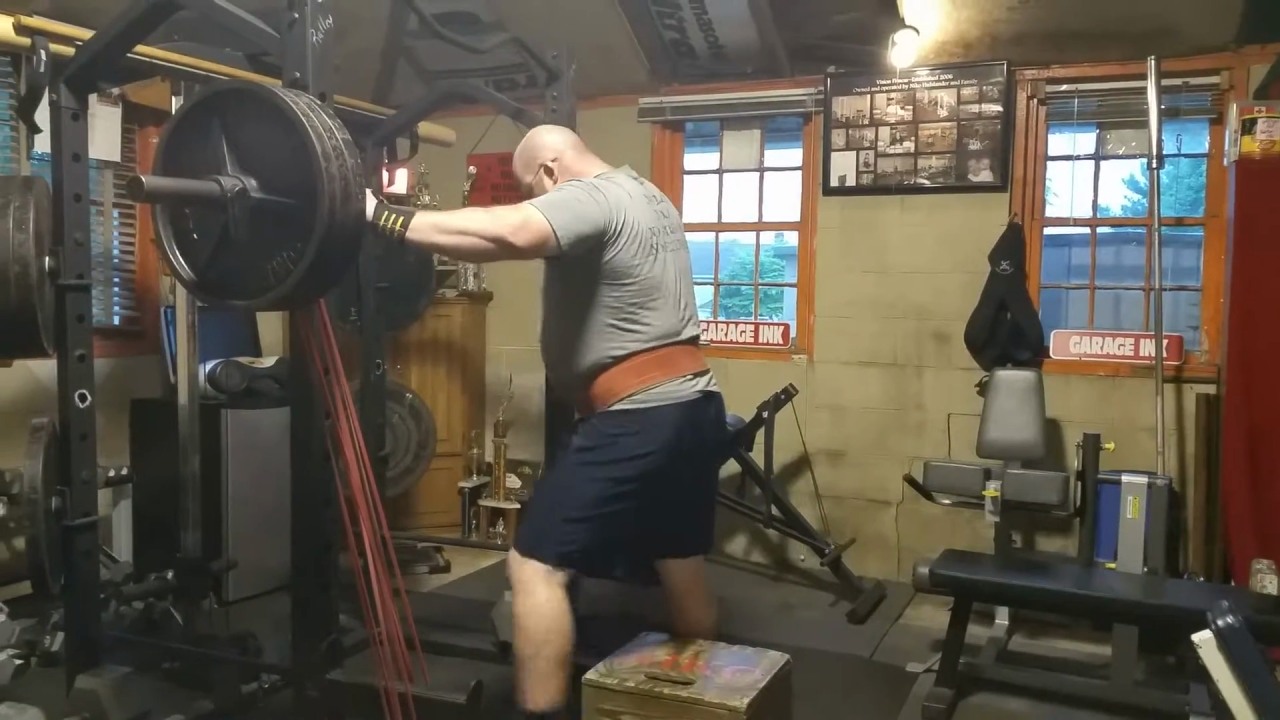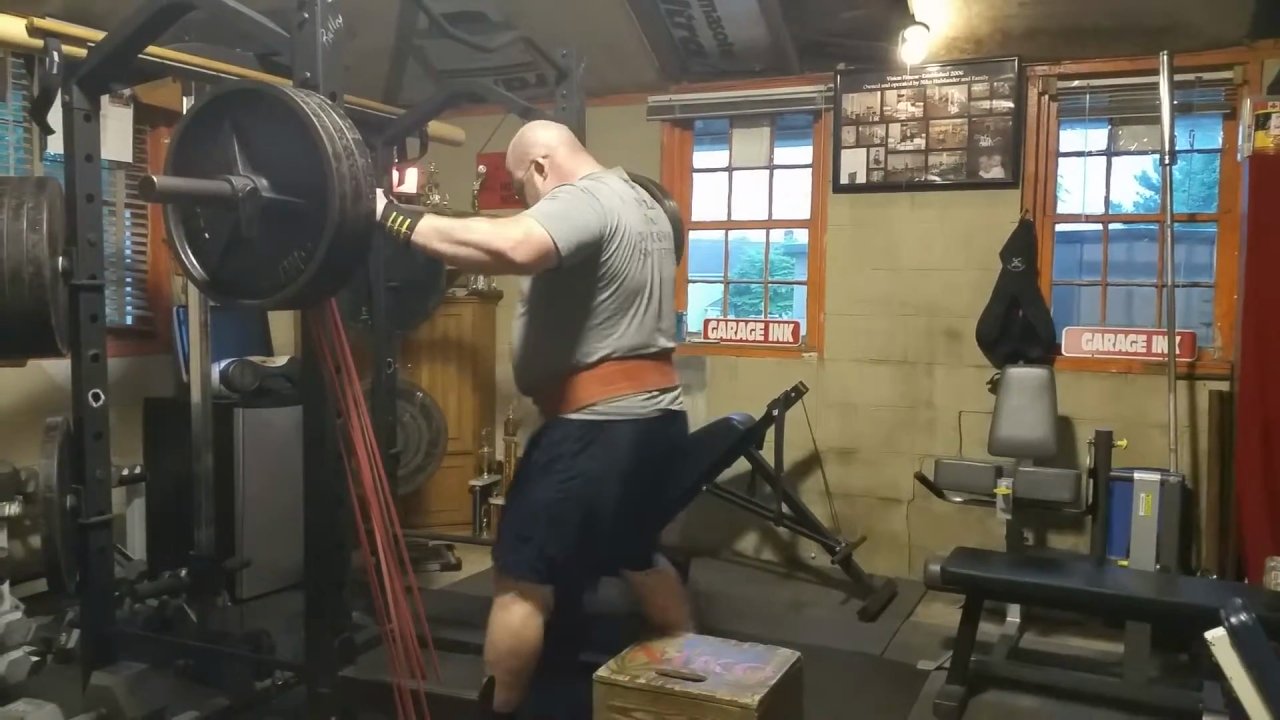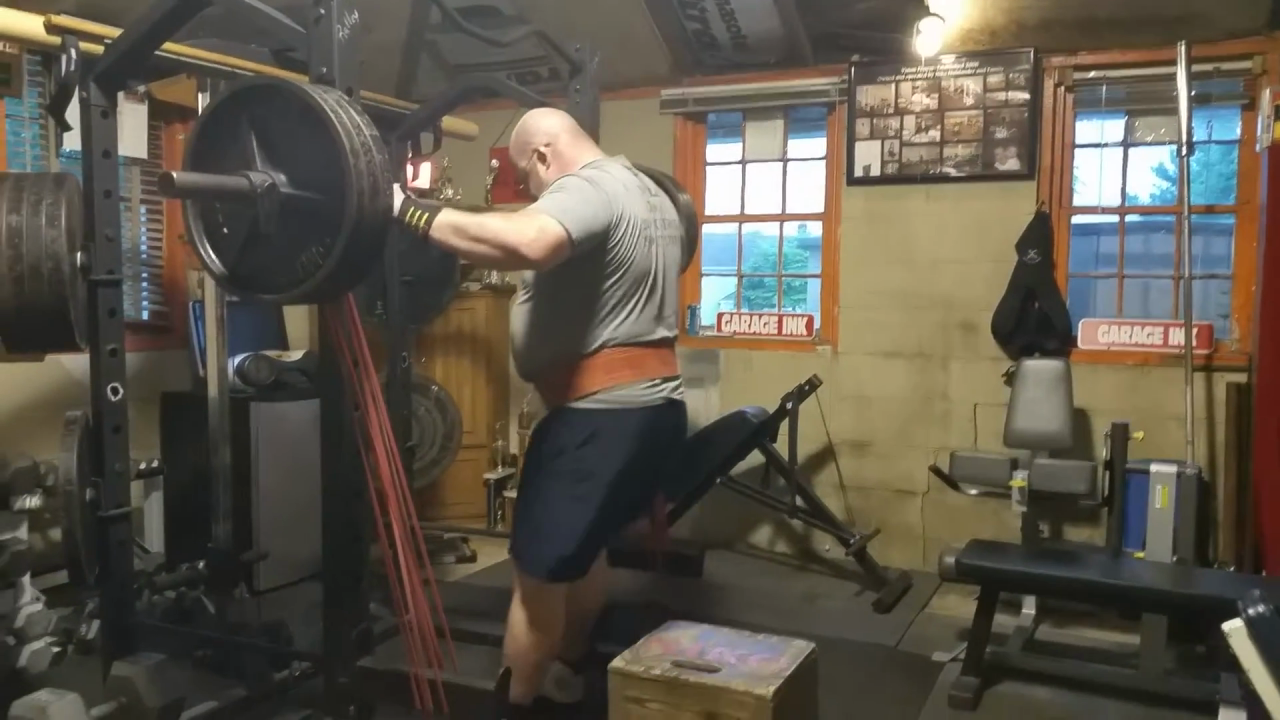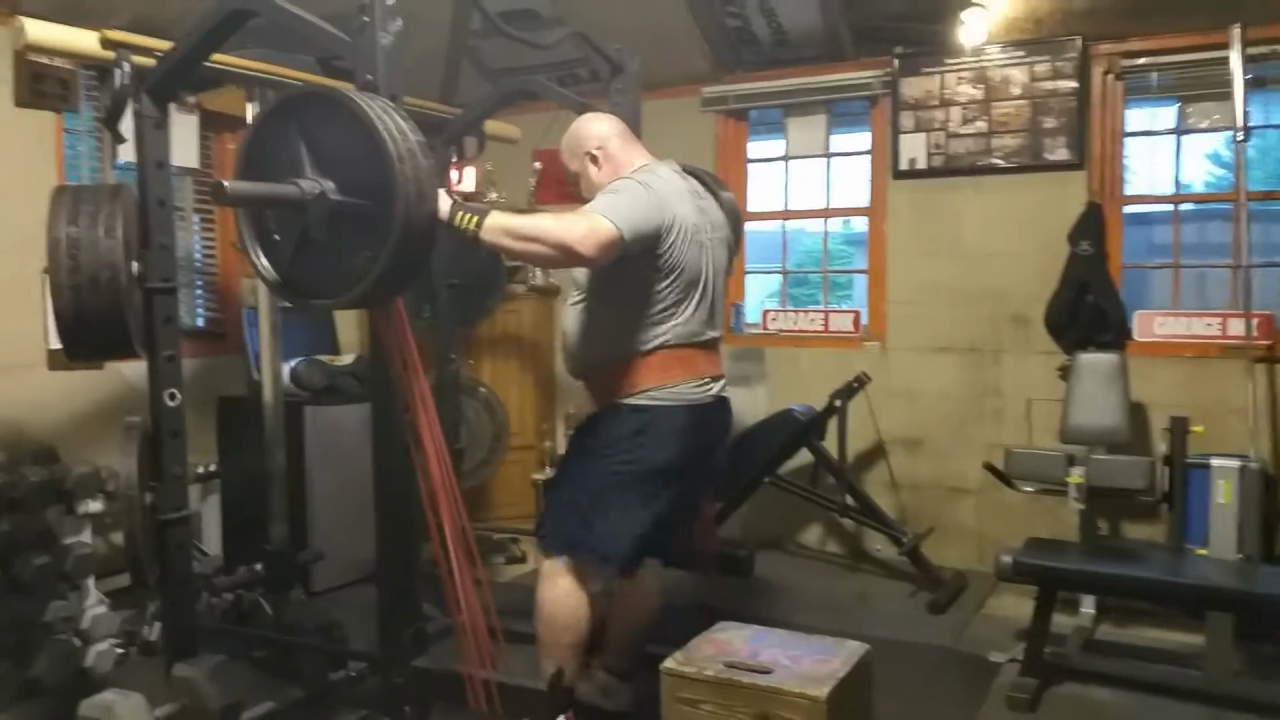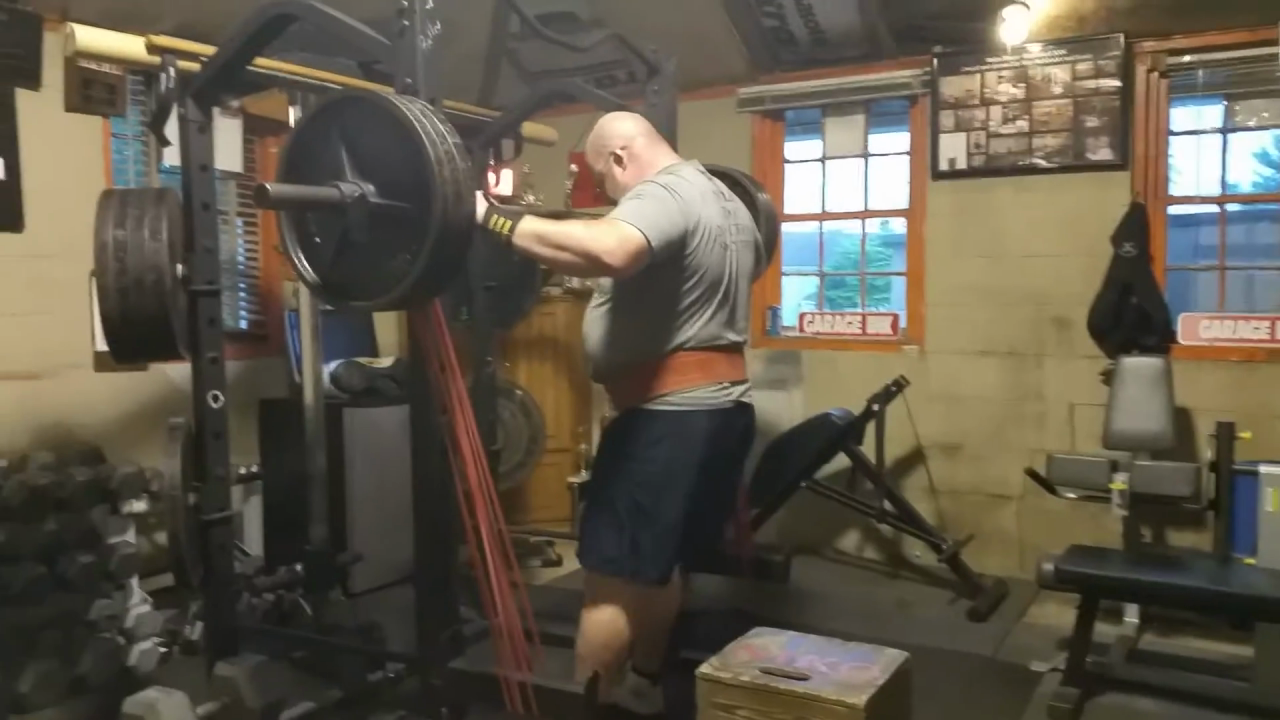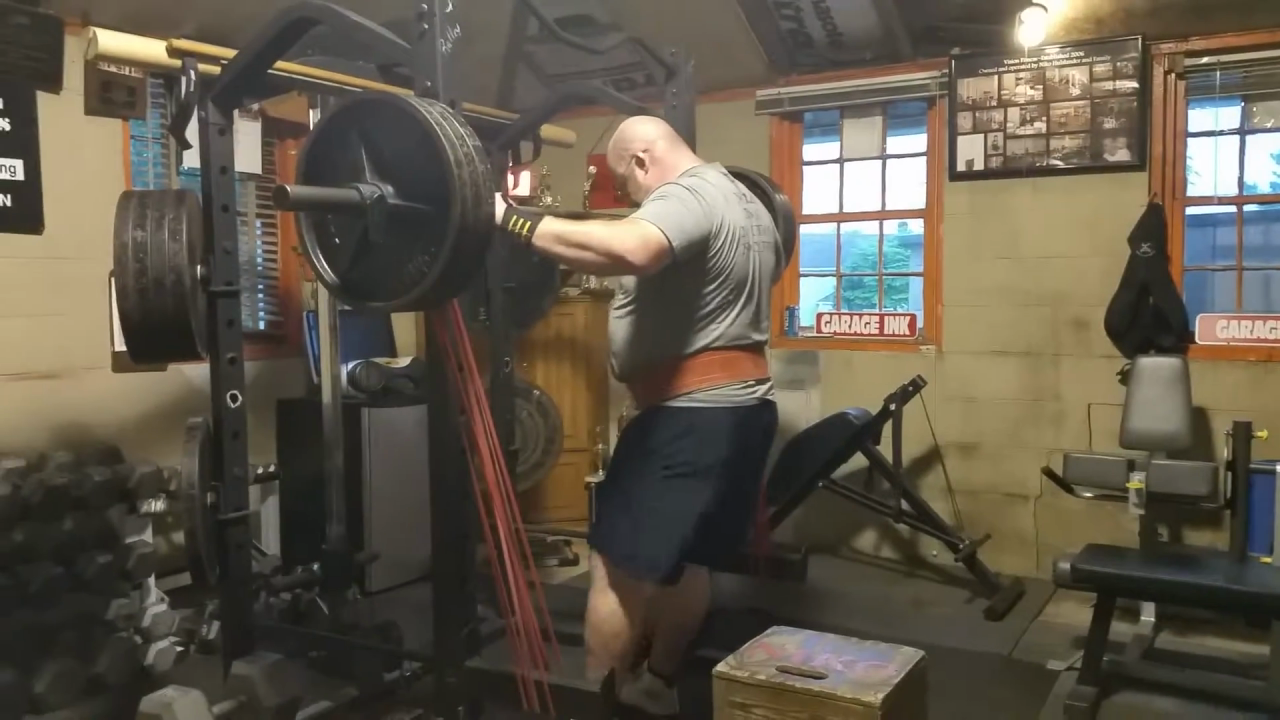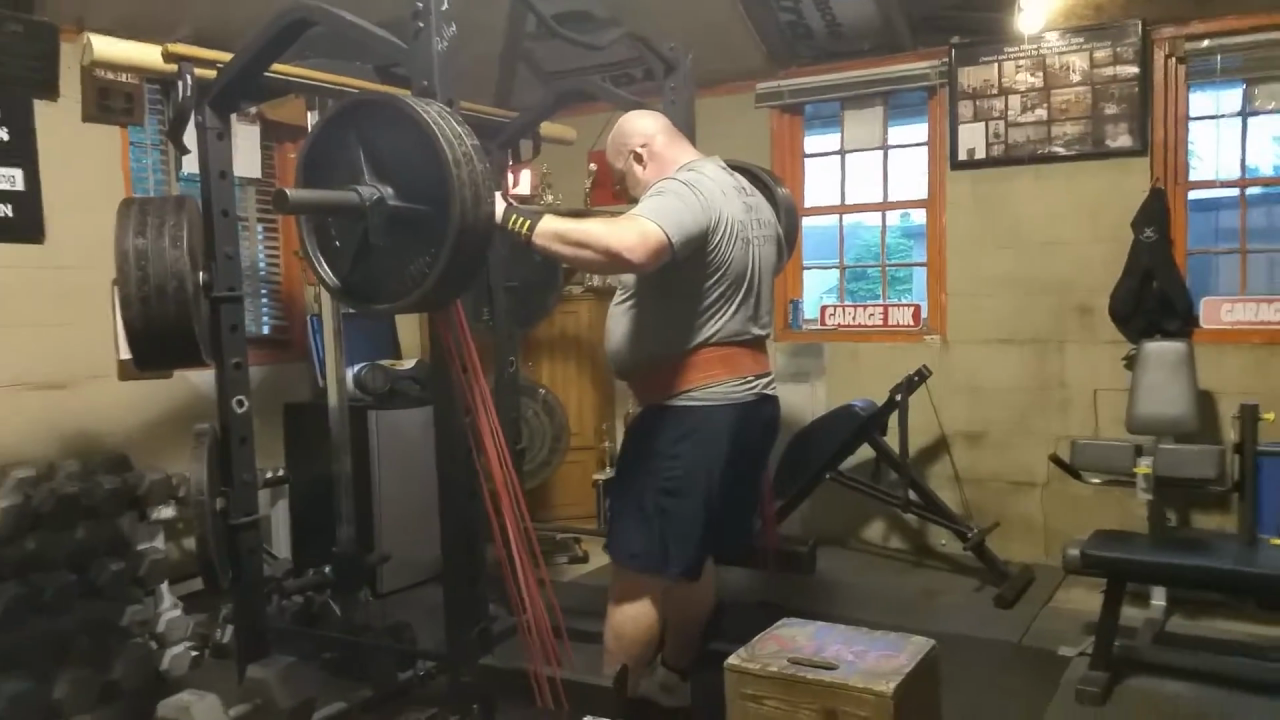
dt=0.3s
person 1, frame 1
left shoulder: (592, 198)
right shoulder: (646, 197)
left elbow: (508, 231)
left wrist: (388, 218)
left hip: (639, 418)
right hip: (692, 405)
left knee: (535, 563)
right knee: (681, 563)
person 1, frame 2
left shoulder: (580, 201)
right shoulder: (641, 203)
left elbow: (511, 246)
left wrist: (395, 217)
left hip: (600, 422)
right hip: (655, 413)
left knee: (523, 581)
right knee: (637, 558)
person 1, frame 3
left shoulder: (587, 189)
right shoulder: (648, 192)
left elbow: (525, 243)
left wrist: (414, 212)
left hip: (603, 410)
right hip: (654, 402)
left knee: (541, 570)
right knee: (581, 540)
person 1, frame 4
left shoulder: (638, 193)
right shoulder: (696, 197)
left elbow: (577, 240)
left wrist: (463, 214)
left hip: (648, 410)
right hip: (697, 403)
left knee: (565, 556)
right knee: (635, 553)
person 1, frame 5
left shoulder: (664, 196)
right shoulder: (724, 199)
left elbow: (607, 250)
left wrist: (496, 218)
left hip: (671, 413)
right hip: (722, 405)
left knee: (609, 574)
right knee: (658, 561)
person 1, frame 6
left shoulder: (686, 197)
right shoulder: (744, 200)
left elbow: (628, 248)
left wrist: (517, 220)
left hip: (693, 412)
right hip: (744, 403)
left knee: (620, 567)
right knee: (682, 558)
person 1, frame 7
left shoulder: (686, 192)
right shoulder: (748, 195)
left elbow: (627, 246)
left wrist: (517, 219)
left hip: (695, 409)
right hip: (745, 399)
left knee: (639, 568)
right knee: (690, 554)
right ankle: (670, 678)
